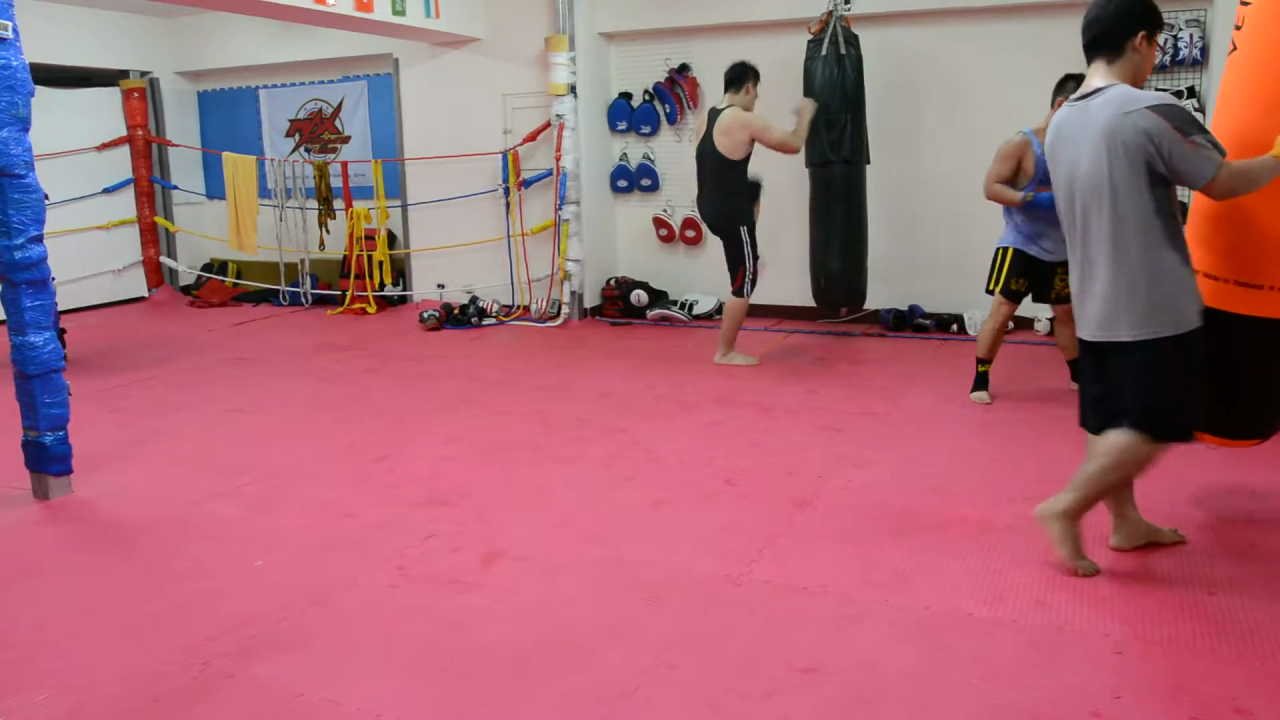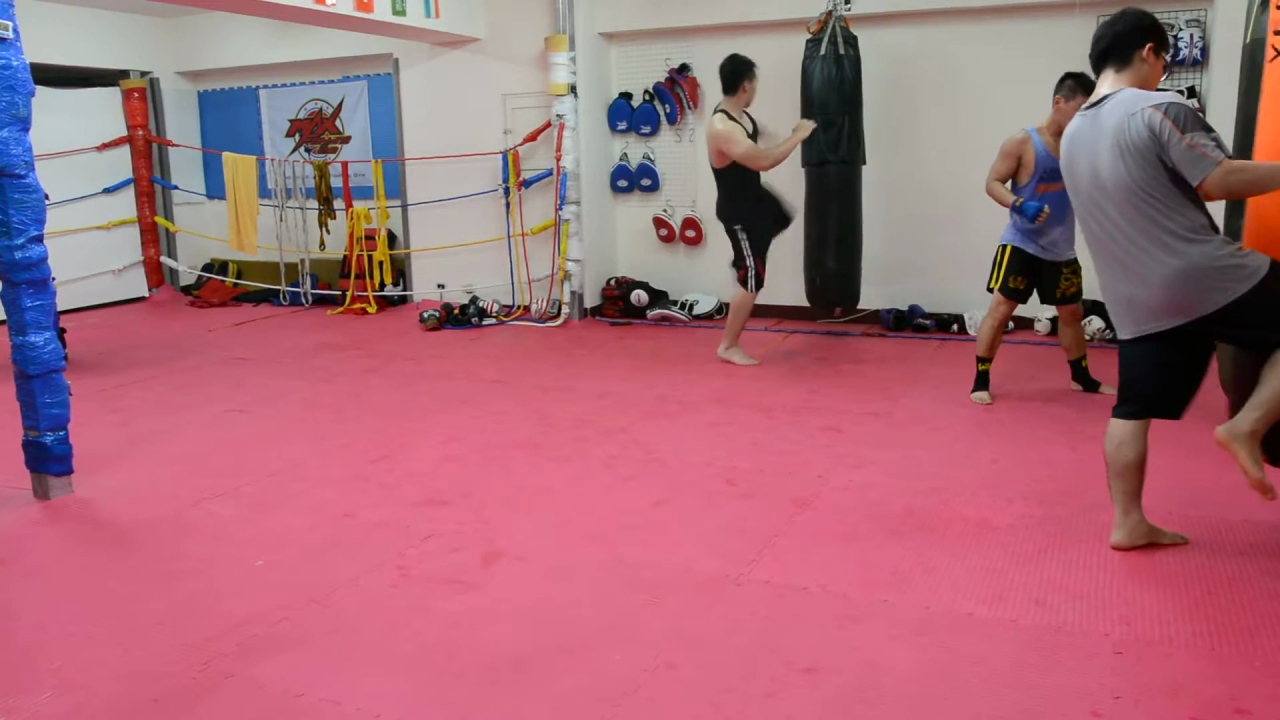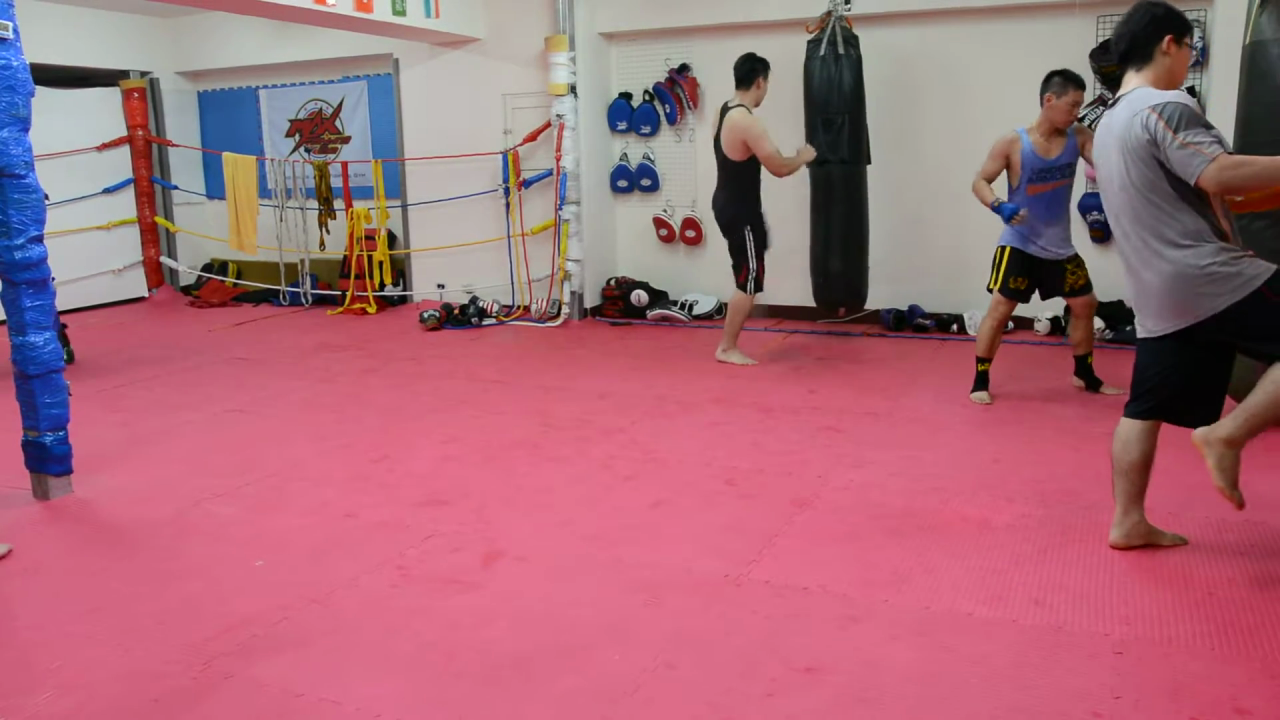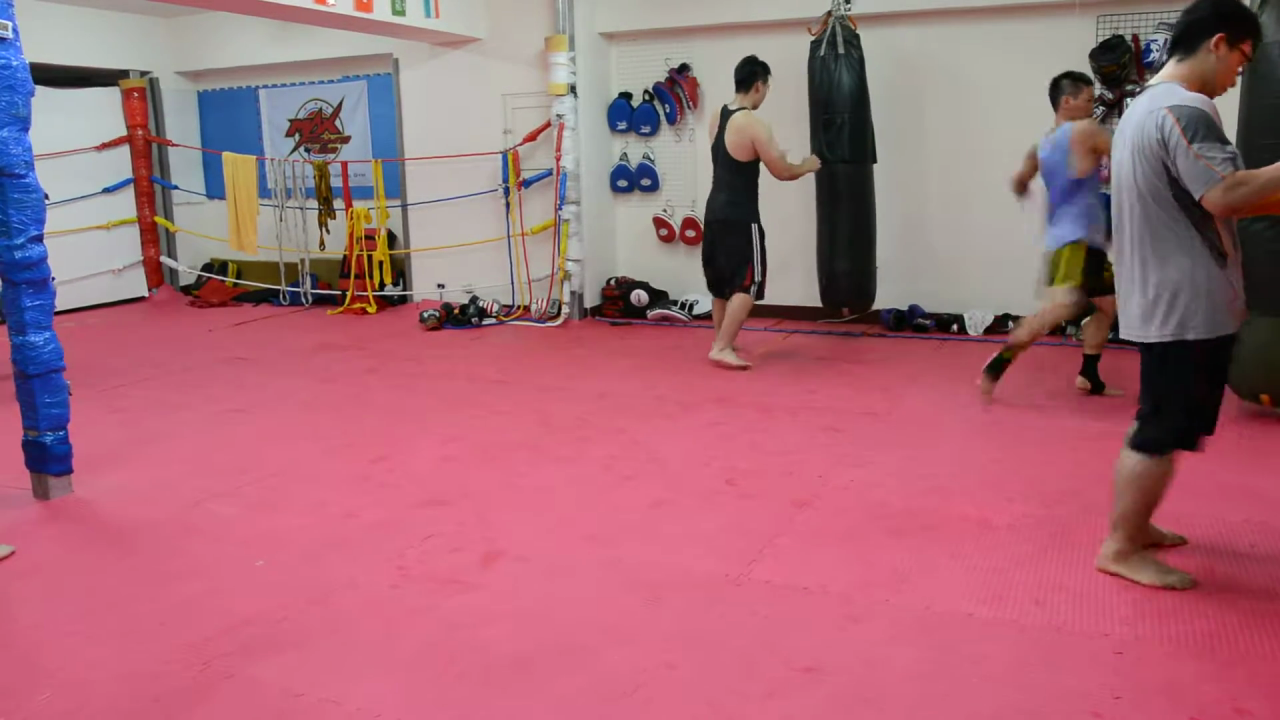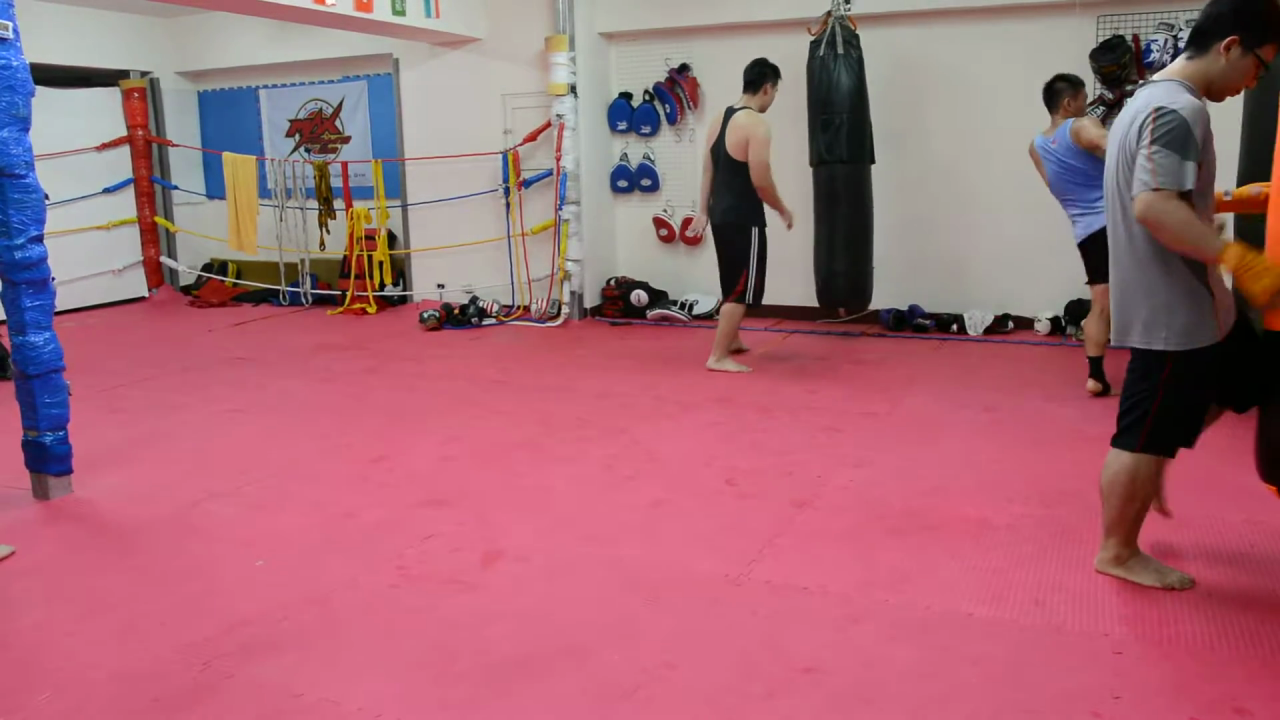
dt=0.4s
person 1, frame 1
left shoulder: (1061, 122)
right shoulder: (1151, 112)
right elbow: (1221, 181)
left hip: (1095, 303)
right hip: (1152, 303)
left knee: (1110, 418)
right knee: (1152, 427)
left ankle: (1127, 524)
right ankle: (1064, 510)
person 1, frame 2
left shoulder: (1072, 135)
right shoulder: (1161, 110)
right elbow: (1221, 181)
left wrist: (1189, 188)
left hip: (1136, 300)
right hip: (1203, 277)
left knee: (1132, 408)
left ankle: (1128, 523)
person 1, frame 3
left shoulder: (1109, 125)
right shoulder: (1168, 107)
right elbow: (1221, 175)
left hip: (1159, 295)
right hip: (1210, 280)
left knee: (1146, 408)
left ankle: (1128, 522)
right ankle: (1222, 438)
person 1, frame 4
left shoulder: (1143, 107)
right shoulder: (1186, 110)
right elbow: (1224, 196)
left wrist: (1262, 196)
left hip: (1156, 298)
right hip: (1188, 304)
left knee: (1157, 423)
right knee: (1165, 433)
left ankle: (1134, 526)
right ankle: (1120, 549)
person 1, frame 5
left shoulder: (1151, 98)
right shoulder: (1177, 111)
right elbow: (1155, 209)
left hip: (1175, 296)
right hip: (1170, 304)
right knee: (1145, 434)
left ankle: (1138, 462)
right ankle: (1117, 553)
person 2, frame 1
right shoulder: (1021, 145)
right elbow: (991, 186)
right wrist: (1034, 201)
left hip: (1057, 250)
right hip: (1019, 246)
left knee: (1066, 312)
right knee: (1001, 312)
left ankle: (1080, 375)
right ankle: (981, 381)
person 2, frame 2
right shoulder: (1021, 143)
right elbow: (993, 183)
right wrist: (1020, 206)
left hip: (1062, 249)
right hip: (1021, 244)
left knee: (1072, 313)
right knee: (1000, 310)
left ankle: (1082, 377)
right ankle: (981, 381)
person 2, frame 3
left shoulder: (1078, 138)
right shoulder: (1011, 144)
right elbow: (980, 182)
right wrist: (999, 206)
left hip: (1060, 247)
right hip: (1019, 244)
left knee: (1084, 305)
right knee: (999, 310)
left ankle: (1084, 374)
right ankle: (981, 381)
person 2, frame 4
left shoulder: (1041, 146)
right shoulder: (1085, 131)
left elbow: (1019, 185)
left hip: (1073, 240)
right hip: (1074, 240)
left knee: (1109, 306)
right knee: (1061, 308)
left ankle: (1089, 375)
right ankle: (996, 366)
person 2, frame 5
left shoulder: (1036, 147)
right shoulder: (1082, 126)
right elbow: (1112, 144)
left hip: (1087, 230)
left knee: (1101, 304)
left ankle: (1096, 377)
person 3, frame 1
left shoulder: (706, 118)
right shoulder: (745, 120)
right elbow: (793, 146)
right wrist: (804, 116)
left hip: (708, 206)
right hip: (730, 213)
left knee: (752, 188)
right knee: (742, 283)
left ankle: (750, 254)
right ankle: (725, 352)
person 3, frame 2
left shoulder: (739, 113)
right shoulder: (721, 129)
right elbow: (762, 161)
right wrist: (798, 135)
left hip: (754, 197)
right hip: (739, 211)
left knee: (780, 218)
right knee: (751, 279)
right ankle: (729, 347)
person 3, frame 3
left shoulder: (724, 112)
right shoulder: (747, 122)
right elbow: (780, 167)
left wrist: (763, 142)
right wrist: (803, 157)
left hip: (726, 205)
right hip: (740, 212)
right knee: (748, 280)
right ankle: (727, 348)
person 3, frame 4
left shoulder: (717, 117)
right shoulder: (754, 125)
right elbow: (782, 172)
left wrist: (766, 154)
right wrist: (808, 166)
left hip: (715, 210)
right hip: (740, 216)
left knee: (721, 283)
right knee: (747, 284)
left ankle: (723, 341)
right ankle: (722, 348)
person 3, frame 5
left shoulder: (721, 120)
right shoulder: (756, 124)
left elbow: (708, 172)
right elbow: (761, 180)
left wrist: (703, 212)
right wrist: (783, 210)
left hip: (722, 214)
right hip: (744, 218)
left knee: (734, 283)
right knee: (740, 289)
left ankle: (731, 340)
right ankle: (718, 356)
